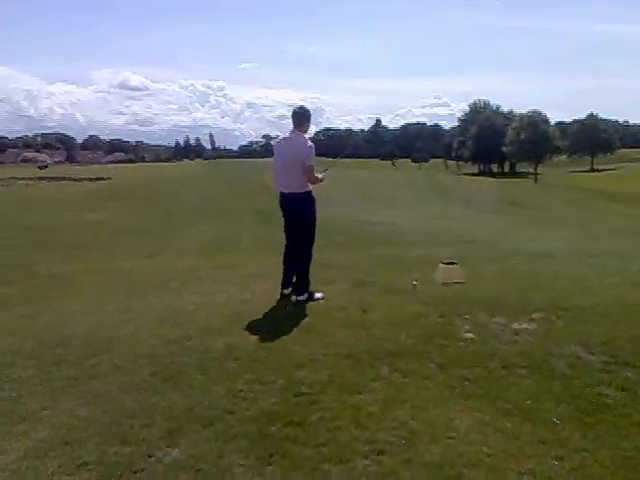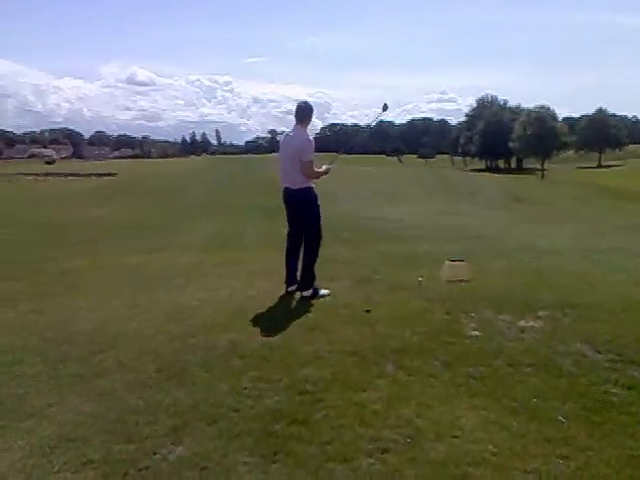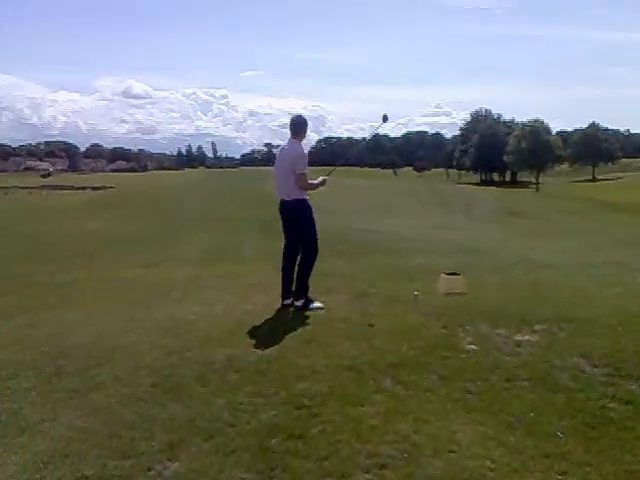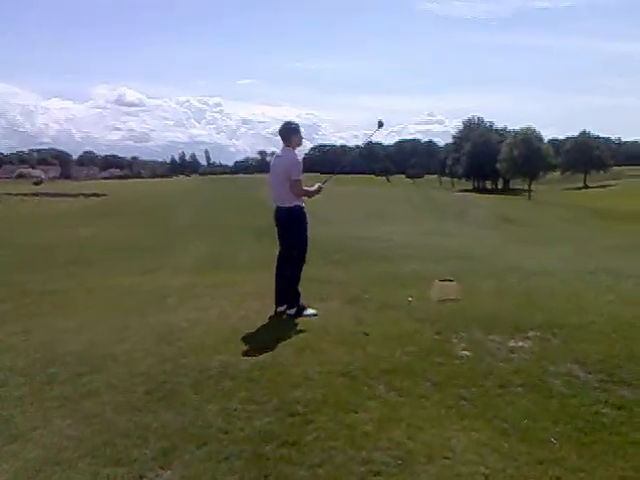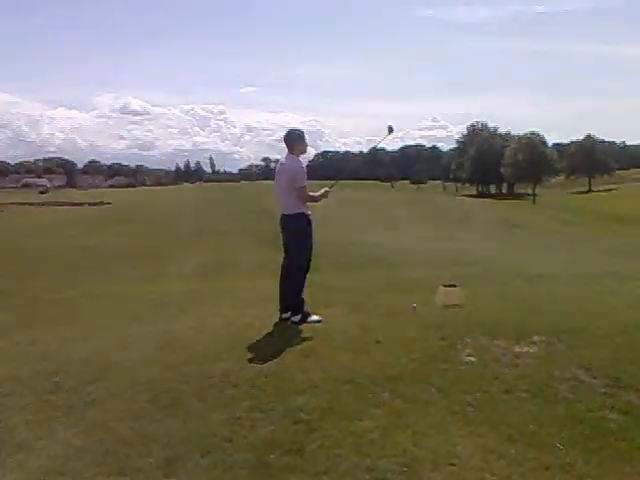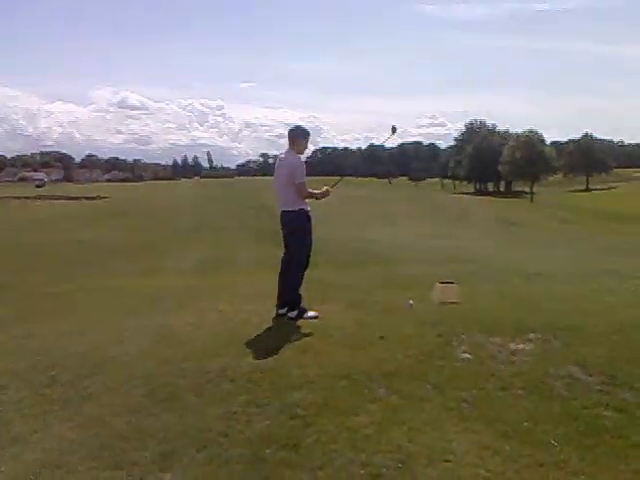
dt=0.2s
person 1, frame 1
left shoulder: (279, 143)
right shoulder: (307, 145)
right elbow: (310, 177)
right wrist: (320, 178)
left hip: (285, 197)
right hip: (302, 199)
left knee: (291, 242)
right knee: (305, 245)
left ankle: (287, 286)
right ankle: (302, 291)
person 1, frame 2
left shoulder: (286, 138)
right shoulder: (306, 140)
right elbow: (308, 172)
left wrist: (316, 172)
right wrist: (323, 171)
left hip: (289, 192)
right hip: (304, 194)
left knee: (294, 238)
right knee: (312, 239)
left ankle: (291, 282)
right ankle: (307, 287)
person 1, frame 3
left shoulder: (282, 150)
right shoulder: (300, 152)
right elbow: (302, 184)
left wrist: (312, 184)
right wrist: (318, 183)
left hip: (285, 204)
right hip: (298, 205)
left knee: (290, 250)
right knee: (309, 250)
left ankle: (287, 296)
right ankle: (300, 297)
person 1, frame 4
left shoulder: (277, 158)
right shoulder: (294, 159)
right elbow: (297, 190)
left wrist: (309, 192)
right wrist: (314, 190)
left hip: (280, 211)
right hip: (294, 213)
left knee: (284, 257)
right knee: (296, 259)
left ankle: (281, 303)
right ankle: (293, 305)
person 1, frame 5
left shoulder: (282, 164)
right shoulder: (298, 166)
right elbow: (303, 196)
left wrist: (314, 197)
right wrist: (319, 195)
left hip: (286, 218)
right hip: (298, 219)
left knee: (289, 264)
right knee: (301, 265)
left ankle: (286, 309)
right ankle: (297, 312)
person 1, frame 6
left shoulder: (281, 160)
right shoulder: (297, 162)
right elbow: (302, 192)
left wrist: (314, 194)
right wrist: (319, 194)
left hip: (286, 214)
right hip: (298, 216)
left knee: (289, 260)
right knee: (300, 261)
left ankle: (283, 305)
right ankle: (293, 307)
